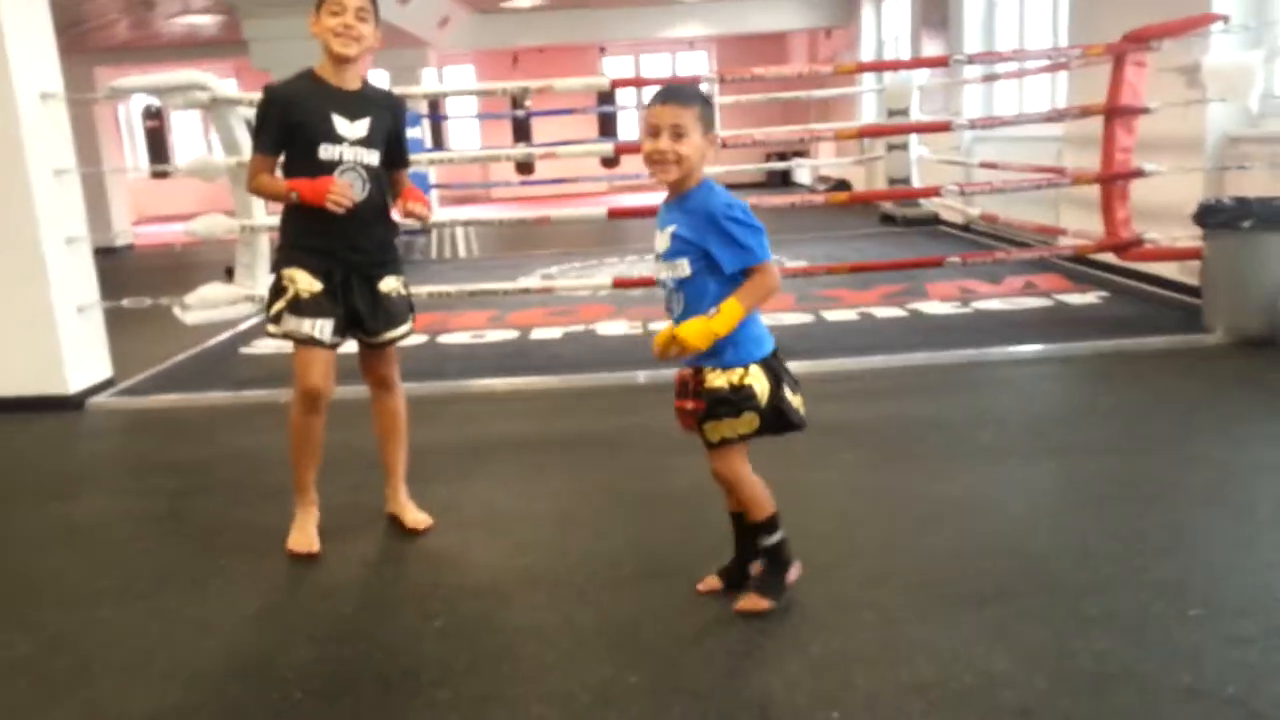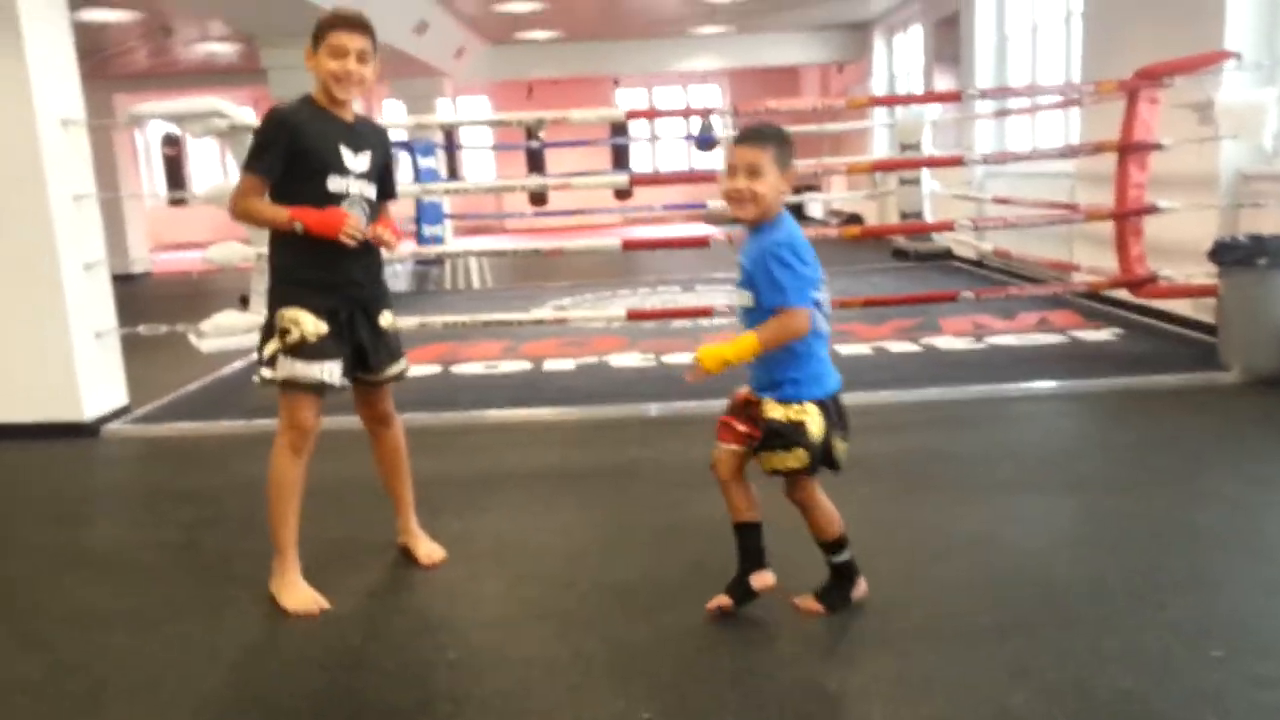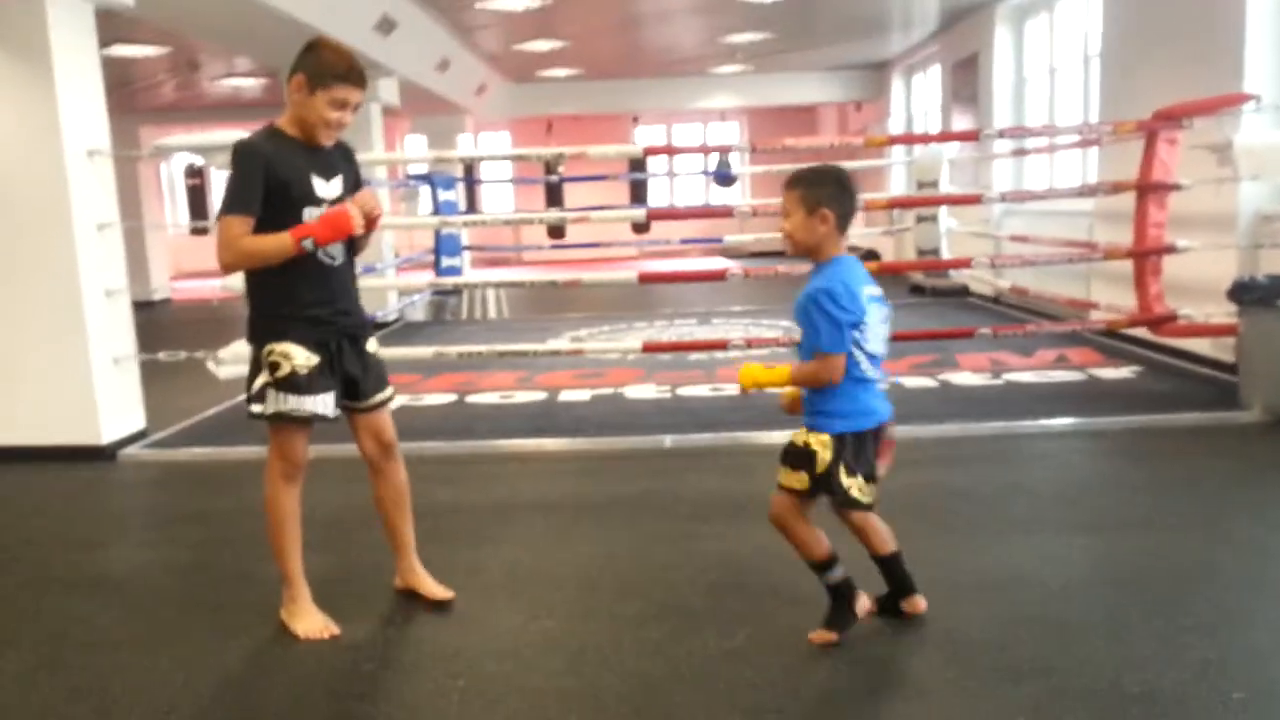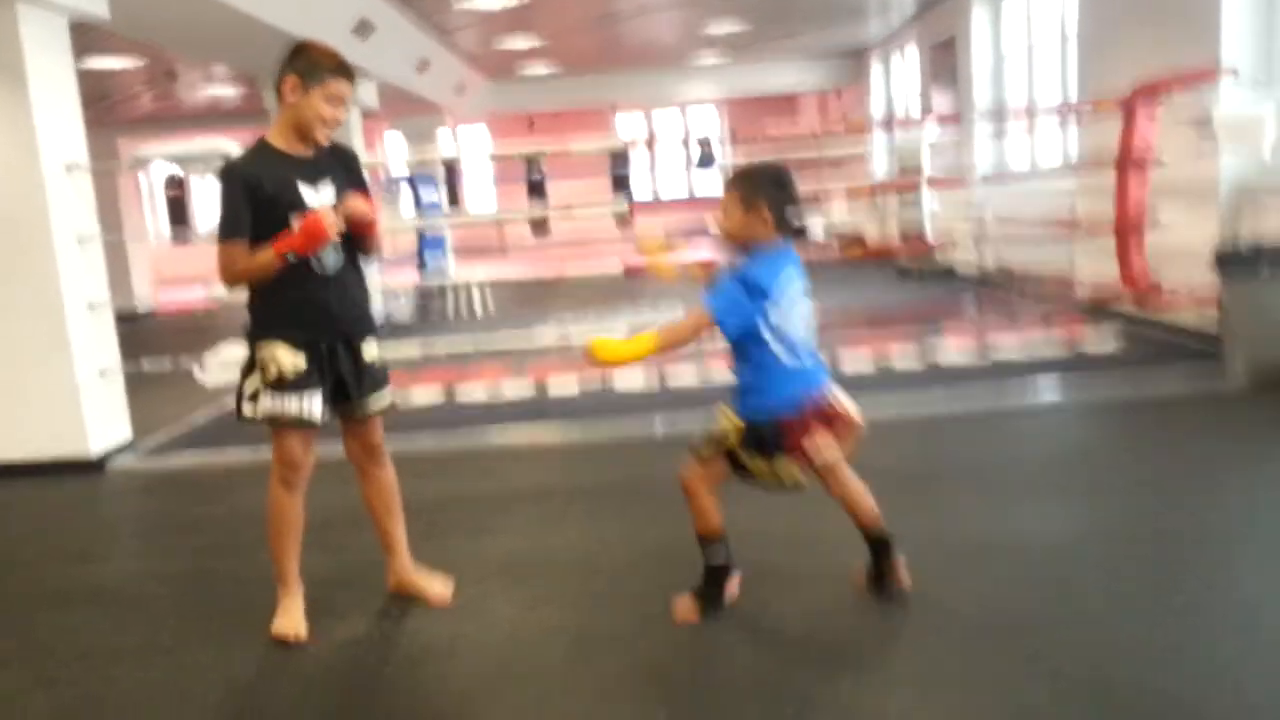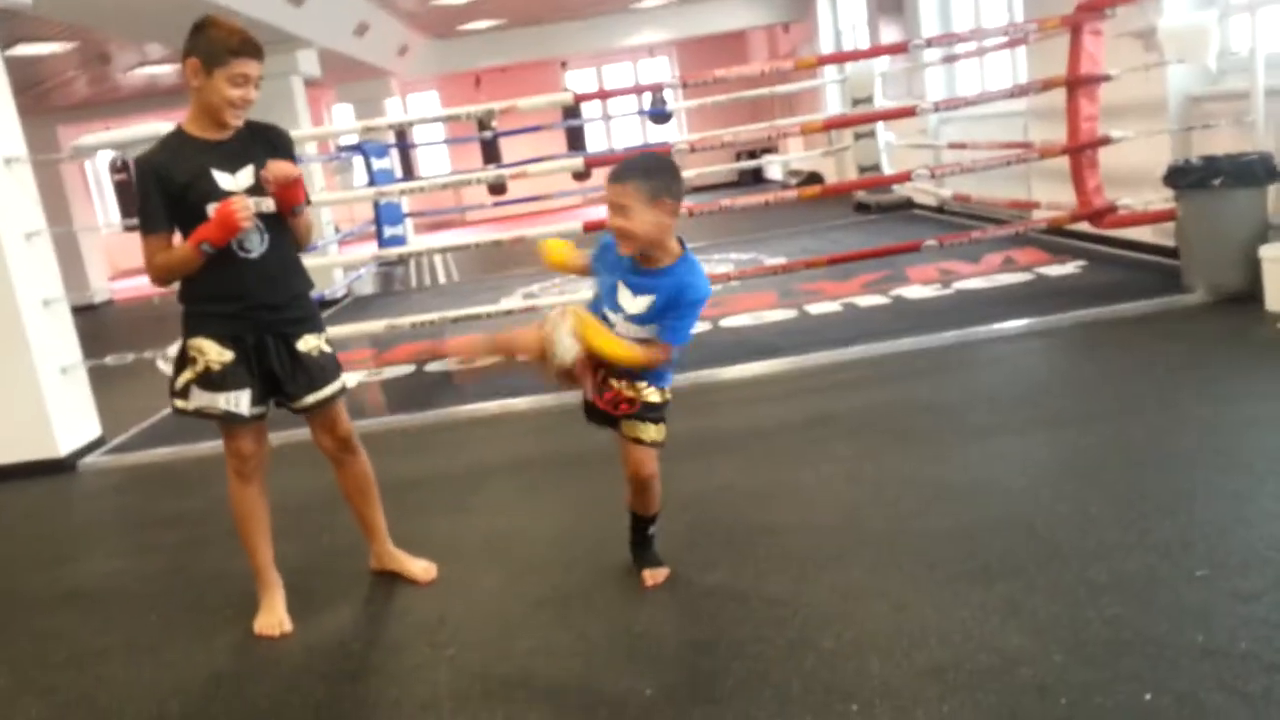
dt=0.4s
person 1, frame 1
left shoulder: (388, 107)
right shoulder: (287, 96)
right elbow: (257, 178)
left wrist: (413, 200)
right wrist: (306, 190)
left hip: (375, 259)
right hip: (310, 260)
left knee: (385, 377)
right knee: (312, 386)
left ankle: (397, 493)
right ankle: (305, 507)
person 1, frame 2
left shoulder: (376, 138)
right shoulder: (287, 123)
right elbow: (243, 204)
left wrist: (386, 230)
right wrist: (311, 221)
left hip: (365, 295)
right hip: (305, 300)
left knee: (382, 415)
right knee: (299, 426)
left ankle: (409, 526)
right ankle: (284, 569)
person 1, frame 3
left shoulder: (342, 157)
right shoulder: (257, 155)
right elbow: (231, 253)
left wrist: (365, 222)
right wrist: (313, 231)
left hip: (347, 323)
right hip: (288, 331)
left knee: (382, 444)
right knee: (289, 458)
left ankle: (408, 567)
right ankle: (295, 596)
person 1, frame 4
left shoulder: (343, 161)
right shoulder: (247, 173)
left elbow: (370, 249)
right elbow: (232, 272)
left wrist: (364, 223)
right wrist: (293, 244)
left hip: (349, 329)
right hip: (287, 338)
left knee: (370, 446)
right knee: (292, 461)
left ankle: (402, 566)
right ankle: (288, 594)
person 1, frame 5
left shoulder: (271, 143)
right shoulder: (160, 165)
left elbow: (304, 238)
right elbow: (158, 268)
left wrist: (291, 196)
right wrist: (209, 236)
left hip: (292, 319)
right hip: (221, 333)
left knee: (340, 437)
right knee: (245, 456)
left ankle: (384, 549)
right ankle: (269, 587)
person 2, frame 1
left shoulder: (719, 209)
right shoulder: (669, 207)
left elbow: (765, 278)
left wrist: (711, 328)
right wrist: (674, 330)
left hip: (736, 362)
right hip: (705, 363)
left knee: (728, 463)
right knee: (726, 460)
left ankle: (777, 563)
right ankle: (747, 556)
person 2, frame 2
left shoulder: (778, 247)
right shoulder: (760, 239)
left elbow: (796, 322)
left wrist: (725, 355)
right wrist: (734, 358)
left hip: (799, 392)
right hip: (769, 387)
left knee: (801, 487)
right knee: (726, 463)
left ankle: (847, 578)
right ankle: (751, 572)
person 2, frame 3
left shoulder: (821, 291)
right shoulder: (858, 275)
left elbow: (828, 370)
left wrist: (768, 377)
right wrist: (802, 394)
left hip: (838, 426)
right hip: (868, 416)
left knee: (785, 511)
right knee: (852, 508)
left ankle: (845, 597)
right ankle: (905, 593)
person 2, frame 4
left shoulder: (746, 278)
right shoulder: (786, 261)
left elbow: (693, 326)
left wrist: (629, 349)
left hip: (768, 409)
right hip: (814, 395)
left knee: (696, 479)
right knee: (837, 476)
left ankle: (717, 581)
right ankle: (887, 569)
person 2, frame 5
left shoulder: (688, 287)
right shoulder: (614, 251)
left elbow: (658, 356)
left wrist: (605, 344)
right wrist: (572, 260)
left hip: (641, 382)
right hip: (589, 353)
left knee: (643, 469)
right knee: (532, 342)
left ankle: (643, 546)
